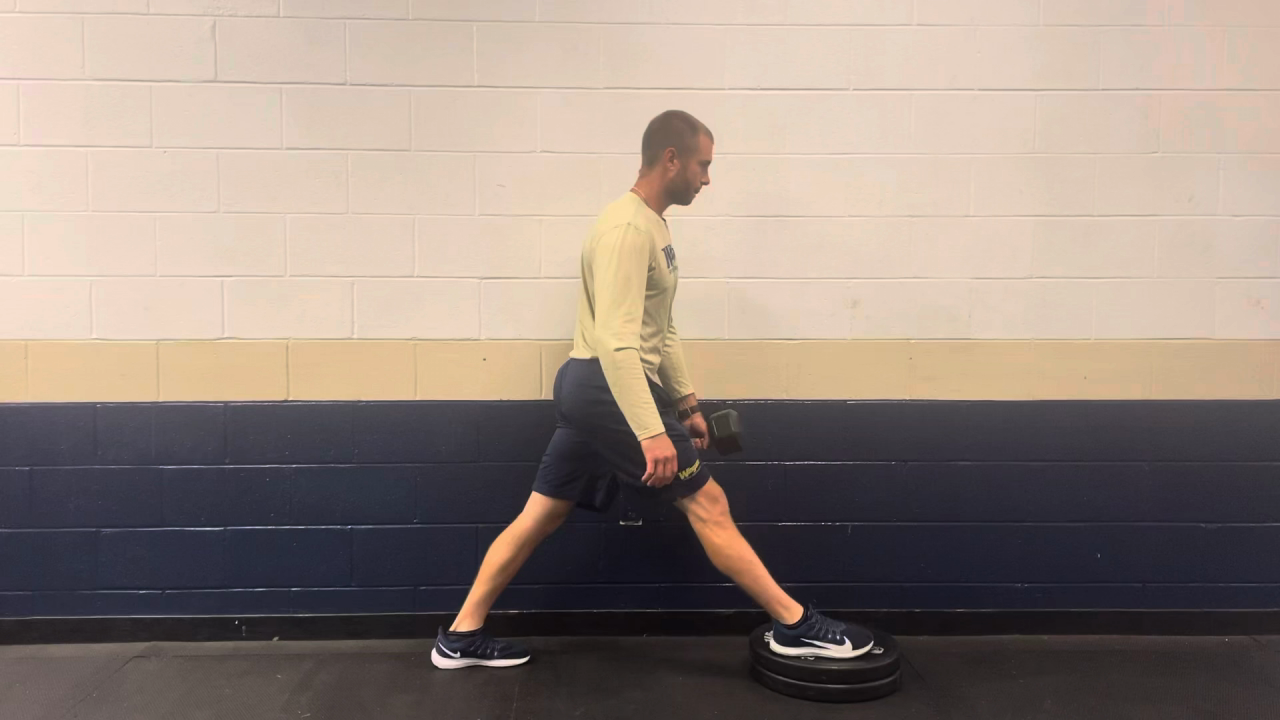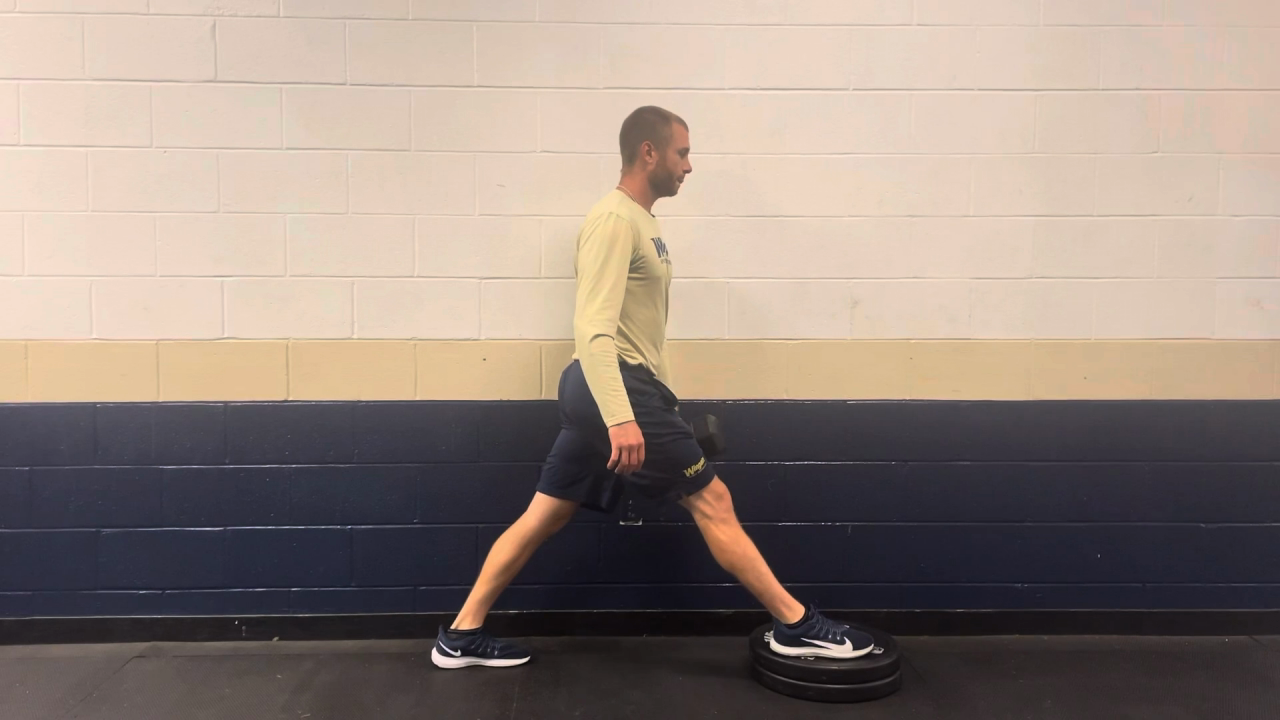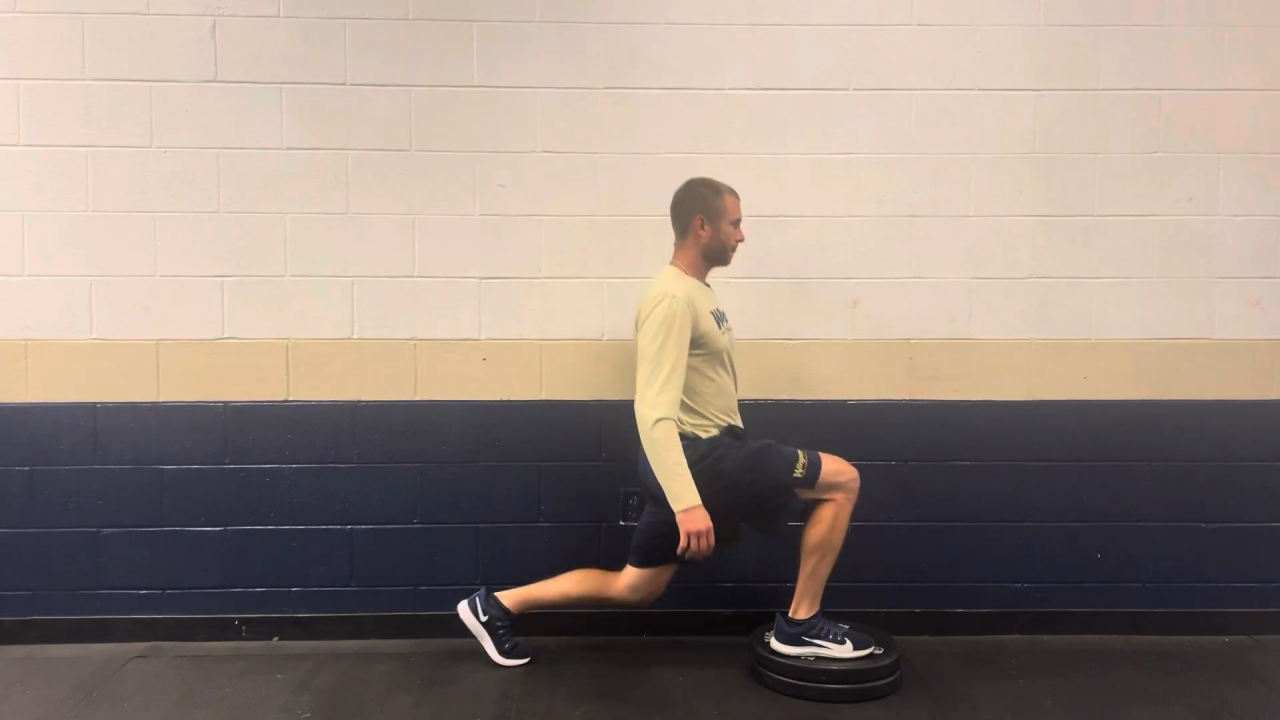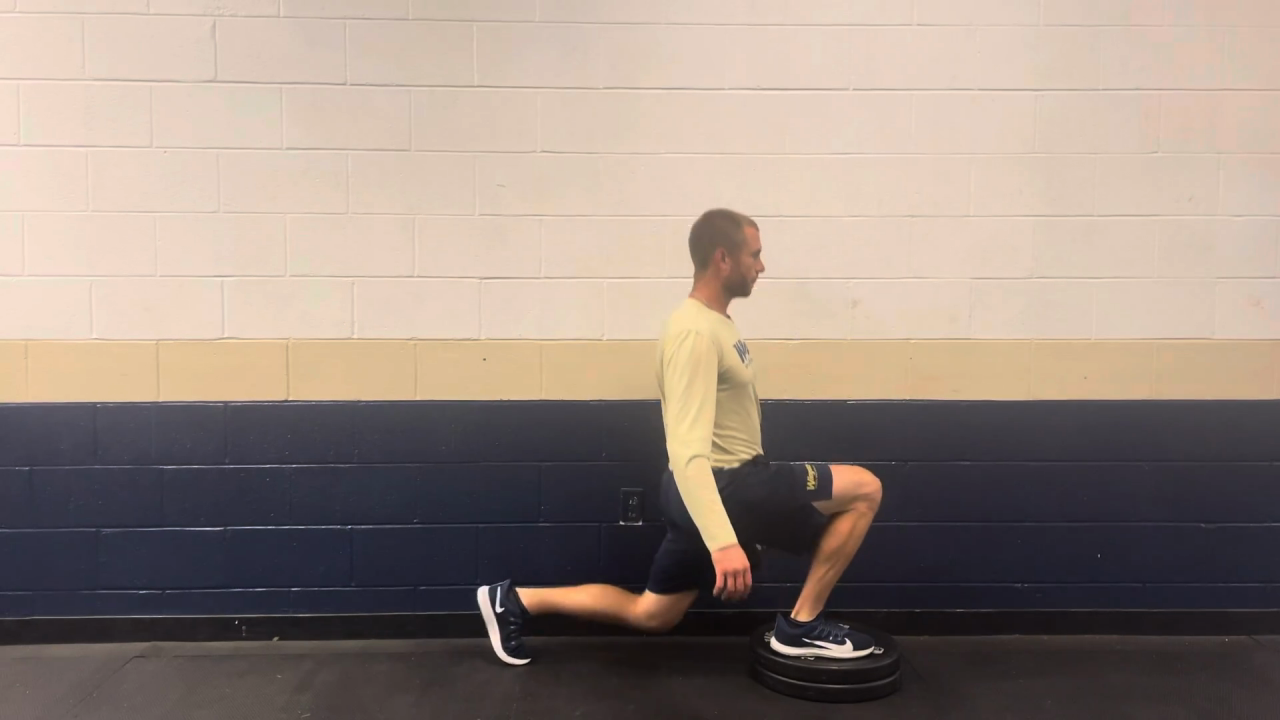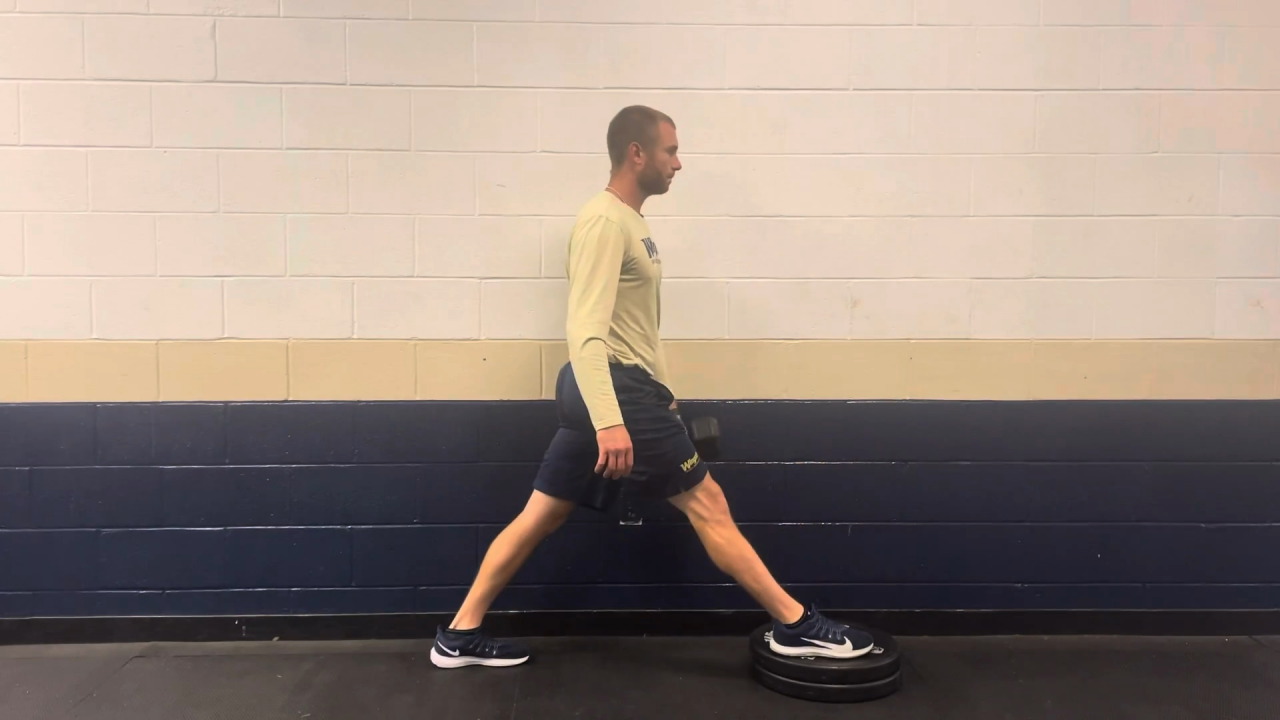
dt=1s
person 1, frame 1
left shoulder: (650, 224)
right shoulder: (628, 229)
left elbow: (659, 330)
right elbow: (616, 343)
left wrist: (687, 402)
right wrist: (653, 432)
left hip: (587, 387)
right hip: (605, 388)
left knee: (540, 514)
right knee: (707, 502)
left ankle: (461, 635)
right ankle: (797, 626)
person 1, frame 2
left shoulder: (639, 221)
right shoulder: (615, 220)
right elbow: (593, 329)
left wrist: (662, 401)
right wrist: (622, 418)
left hip: (598, 390)
right hip: (616, 388)
left knee: (544, 514)
right knee: (712, 501)
left ankle: (462, 633)
right ankle: (797, 625)
person 1, frame 3
left shoulder: (693, 290)
right shoulder: (672, 298)
right elbow: (655, 412)
right wrist: (686, 502)
left hip: (701, 453)
right hip: (699, 457)
left knee: (635, 586)
right knee: (842, 480)
left ankle: (495, 606)
right ankle: (801, 624)
person 1, frame 4
left shoulder: (714, 322)
right shoulder: (696, 333)
right elbow: (688, 452)
right wrist: (723, 541)
left hip: (724, 484)
right hip: (726, 487)
left knee: (654, 612)
right knee: (863, 490)
left ankle: (513, 602)
right ankle: (803, 625)
person 1, frame 5
left shoulder: (627, 222)
right shoulder: (605, 223)
right elbow: (586, 331)
left wrist: (667, 402)
right wrist: (610, 421)
left hip: (605, 391)
right hip: (614, 389)
left knee: (540, 515)
right knee: (707, 503)
left ankle: (460, 634)
right ankle: (797, 624)
